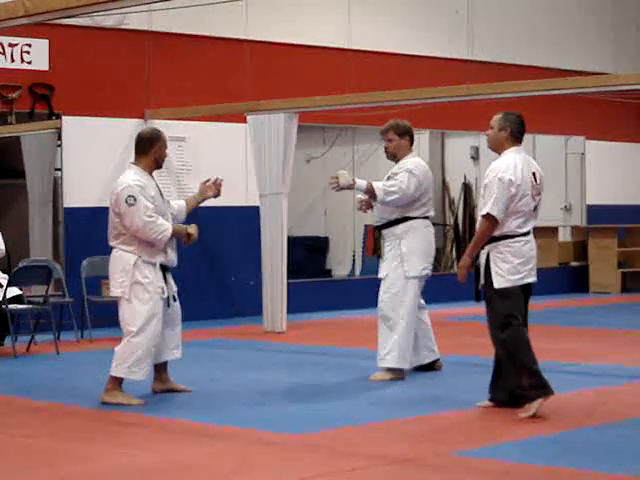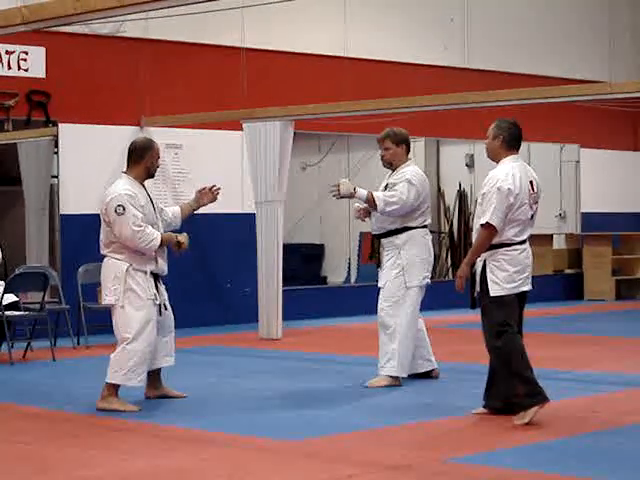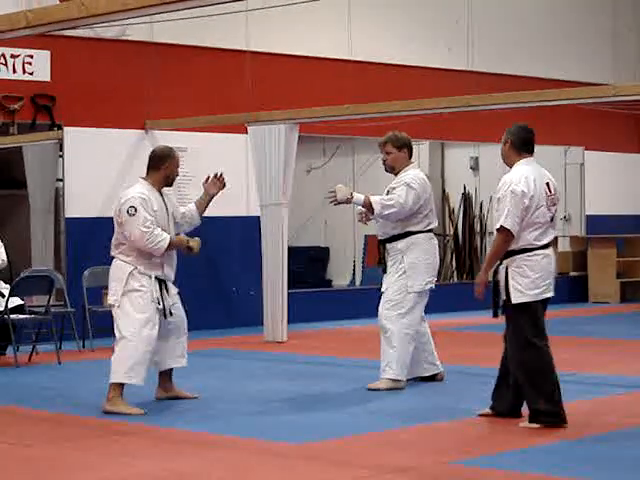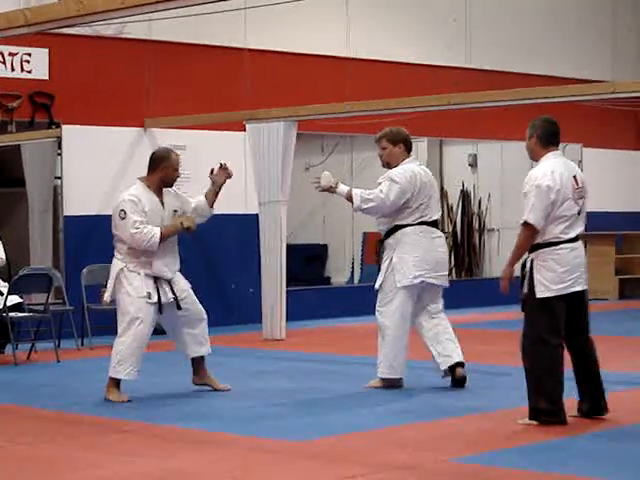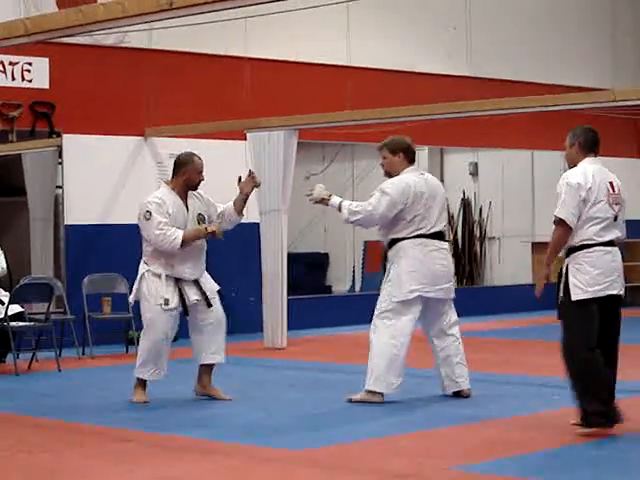
dt=0.5s
person 1, frame 1
left shoulder: (502, 167)
right shoulder: (531, 166)
left elbow: (490, 219)
left wrist: (468, 255)
left hip: (503, 254)
right hip: (522, 249)
left knee: (506, 327)
right knee: (511, 324)
left ankle: (534, 389)
right ankle: (506, 393)
person 1, frame 2
left shoulder: (501, 176)
right shoulder: (528, 174)
left elbow: (489, 228)
left wrist: (466, 264)
left hip: (499, 263)
right hip: (517, 258)
left knee: (501, 335)
right knee: (505, 333)
left ankle: (529, 397)
right ankle: (501, 401)
person 1, frame 3
left shoulder: (514, 180)
right shoulder: (546, 177)
left elbow: (506, 233)
left wrist: (485, 270)
left hip: (523, 268)
right hip: (542, 263)
left knee: (529, 343)
right knee: (521, 339)
left ankle: (548, 412)
right ankle: (506, 404)
person 1, frame 4
left shoulder: (541, 174)
right shoulder: (573, 170)
left elbow: (531, 228)
left wrist: (510, 265)
left hip: (550, 263)
right hip: (574, 257)
left knee: (540, 341)
right knee: (578, 336)
left ankle: (547, 411)
right ankle: (593, 403)
person 1, frame 5
left shoulder: (576, 177)
right shoulder: (612, 180)
left elbow: (564, 227)
right elbow: (618, 231)
left wrist: (546, 266)
left hip: (585, 267)
right hip: (611, 264)
left knee: (579, 346)
right knee: (604, 344)
left ankle: (599, 413)
right ankle: (599, 413)
person 2, frame 1
left shoulder: (145, 181)
right shoulder: (131, 184)
left elbow: (168, 212)
right elbow: (146, 227)
left wrist: (201, 196)
right wrist: (181, 231)
left hip: (152, 266)
right hip: (136, 267)
left knee: (168, 318)
right knee: (142, 328)
left ankle: (161, 379)
right ankle: (112, 389)
person 2, frame 2
left shoulder: (138, 191)
right shoulder: (122, 193)
left elbow: (164, 218)
right elbow: (135, 236)
left wrist: (197, 202)
right wrist: (171, 240)
left hip: (144, 274)
right hip: (129, 275)
left knee: (162, 325)
right knee: (137, 335)
left ankle: (154, 385)
right ankle: (108, 396)
person 2, frame 3
left shoulder: (160, 196)
right shoulder: (136, 198)
left elbow: (186, 220)
right elbow: (146, 238)
left wrist: (208, 195)
right wrist: (181, 243)
left hip: (157, 279)
right hip: (135, 278)
left knee: (173, 327)
right knee: (138, 336)
left ankle: (165, 386)
right ankle: (114, 398)
person 2, frame 4
left shoulder: (171, 195)
right shoulder: (130, 200)
left elbow: (198, 212)
right elbow: (140, 238)
left wrist: (216, 187)
right wrist: (177, 226)
left hip: (166, 275)
right hip: (135, 276)
left knee: (193, 318)
right knee: (135, 332)
left ankle: (200, 374)
right ankle: (113, 386)
person 2, frame 5
left shoulder: (199, 199)
right shoulder: (156, 203)
left elbow: (226, 217)
right elbow: (164, 239)
left wrist: (244, 195)
right wrist: (203, 232)
left hip: (194, 277)
right hip: (160, 280)
left knee: (213, 322)
right knee: (157, 334)
left ankle: (204, 383)
right ankle: (140, 386)
person 3, frame 1
left shoulder: (414, 168)
right shoulder: (401, 168)
left elbow: (394, 192)
left wrist: (355, 184)
right wrist: (371, 203)
left hip: (410, 240)
right hip: (400, 240)
left knee: (394, 301)
right knee: (409, 301)
left ankle: (394, 365)
right ankle: (428, 356)
person 3, frame 2
left shoulder: (411, 177)
right shoulder: (395, 176)
left elbow: (395, 203)
left wrist: (356, 193)
right wrist: (368, 210)
left hip: (407, 249)
right hip: (397, 249)
left knee: (393, 309)
right knee: (406, 310)
left ankle: (392, 371)
right ankle: (425, 365)
person 3, frame 3
left shoulder: (412, 180)
right shoulder: (405, 180)
left elbow: (394, 207)
right elbow: (399, 213)
left wrist: (354, 198)
right wrist: (372, 213)
left hip: (412, 255)
right hip: (410, 254)
left knee: (395, 313)
right knee: (412, 315)
left ankle: (394, 375)
right ankle: (429, 368)
person 3, frame 4
left shoulder: (401, 175)
right shoulder: (423, 173)
left elbow: (378, 201)
left wrist: (338, 189)
left hip: (409, 248)
right hip: (429, 246)
left knee: (392, 312)
right knee: (429, 312)
left ankle: (390, 374)
right ankle: (453, 362)
person 3, frame 5
left shoulder: (396, 186)
right shoulder: (435, 184)
left elbow: (369, 214)
left wrist: (331, 200)
left hip: (412, 259)
right hip: (438, 256)
left knee: (388, 325)
right knee: (443, 325)
left ankle: (376, 388)
right ankle: (459, 383)
